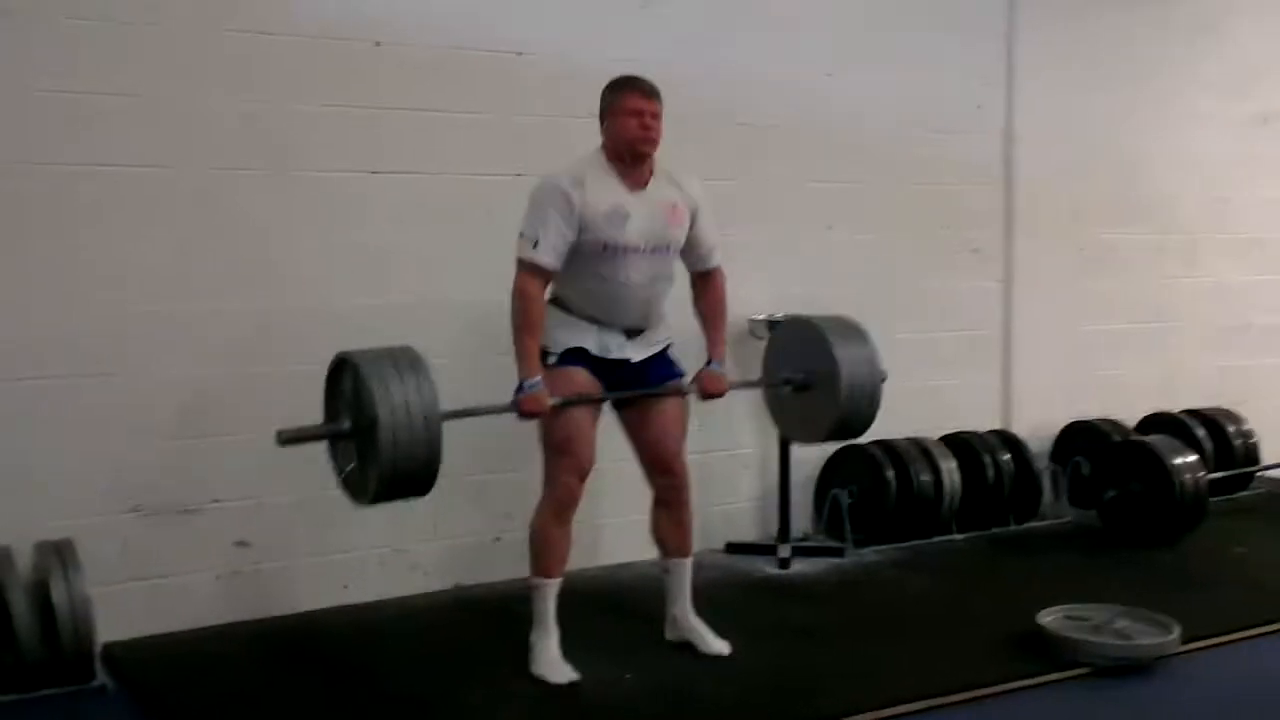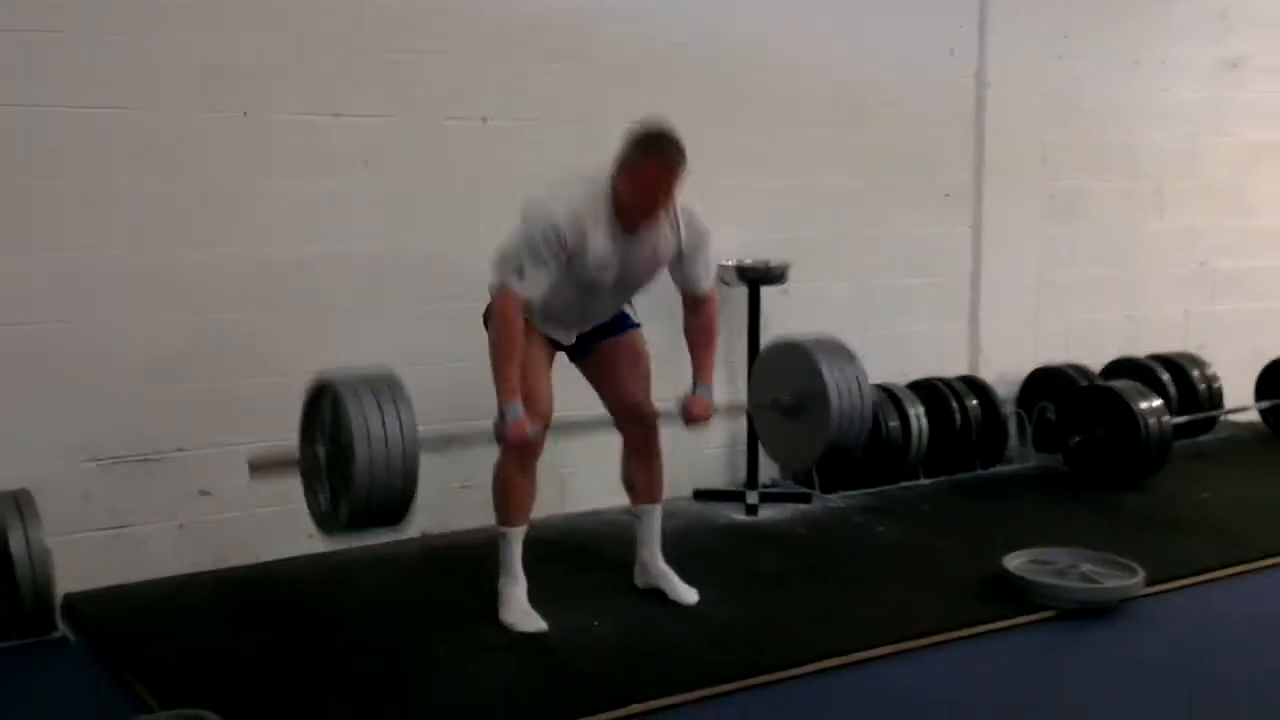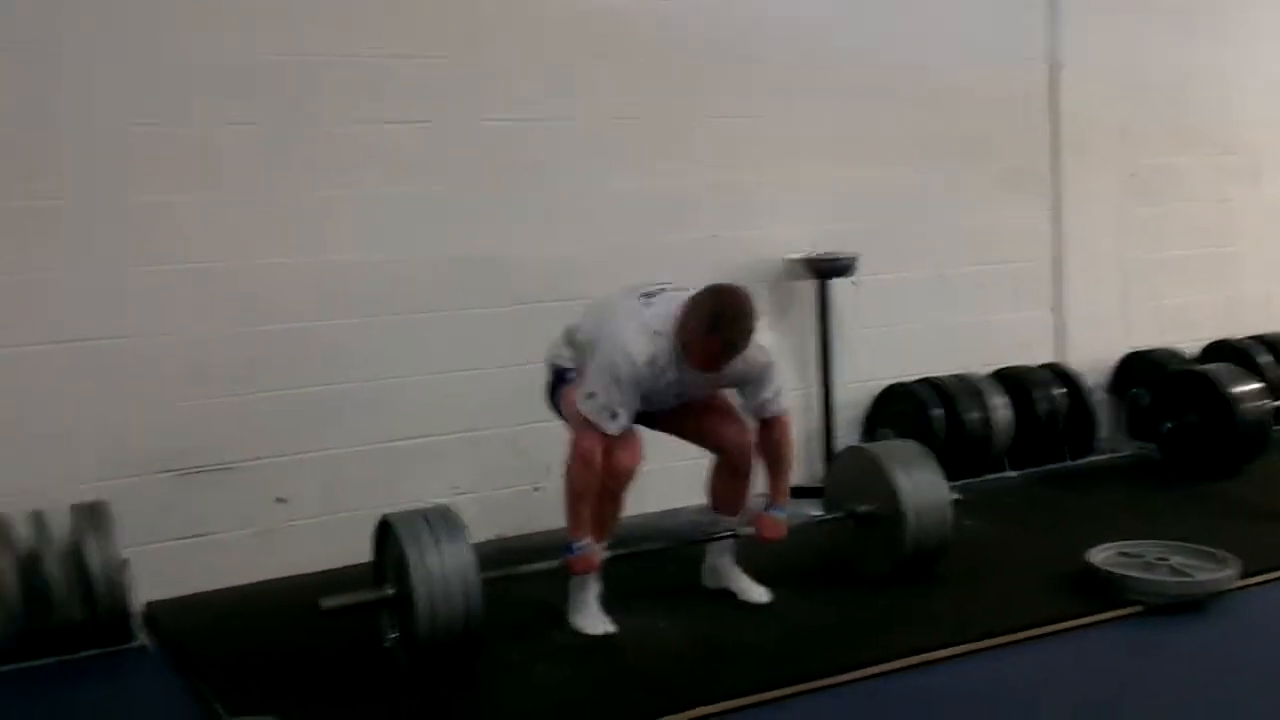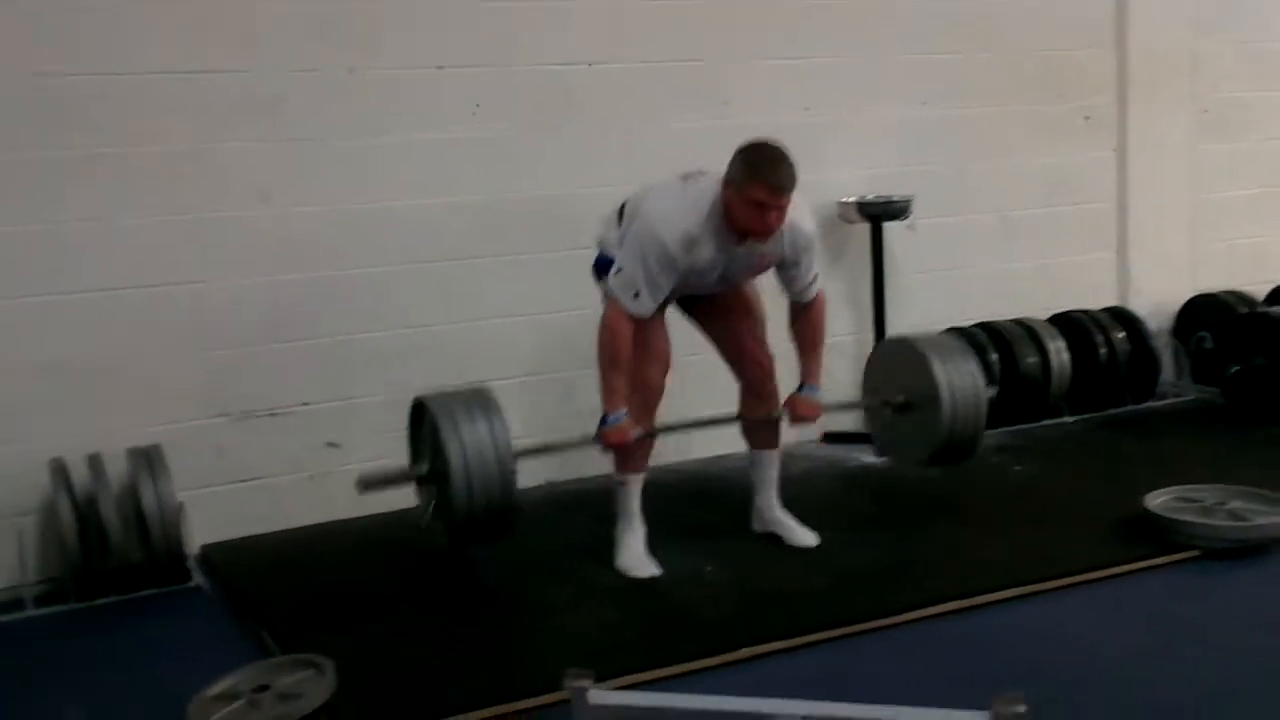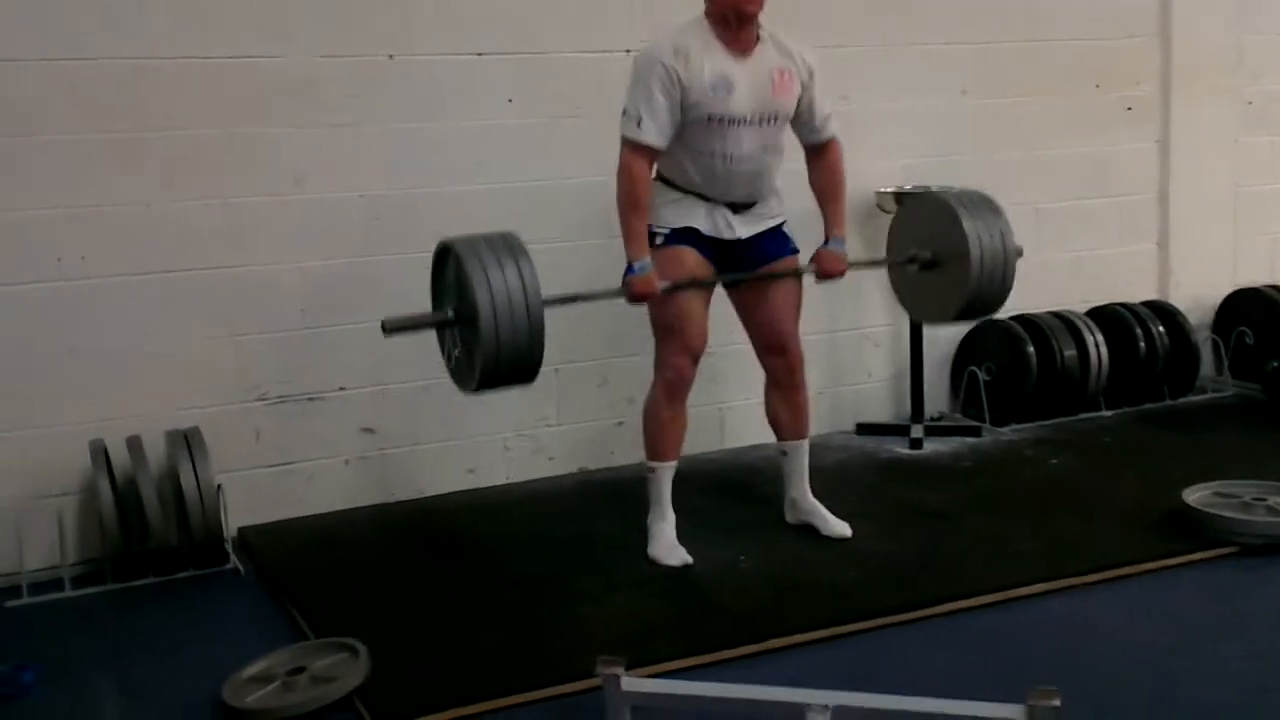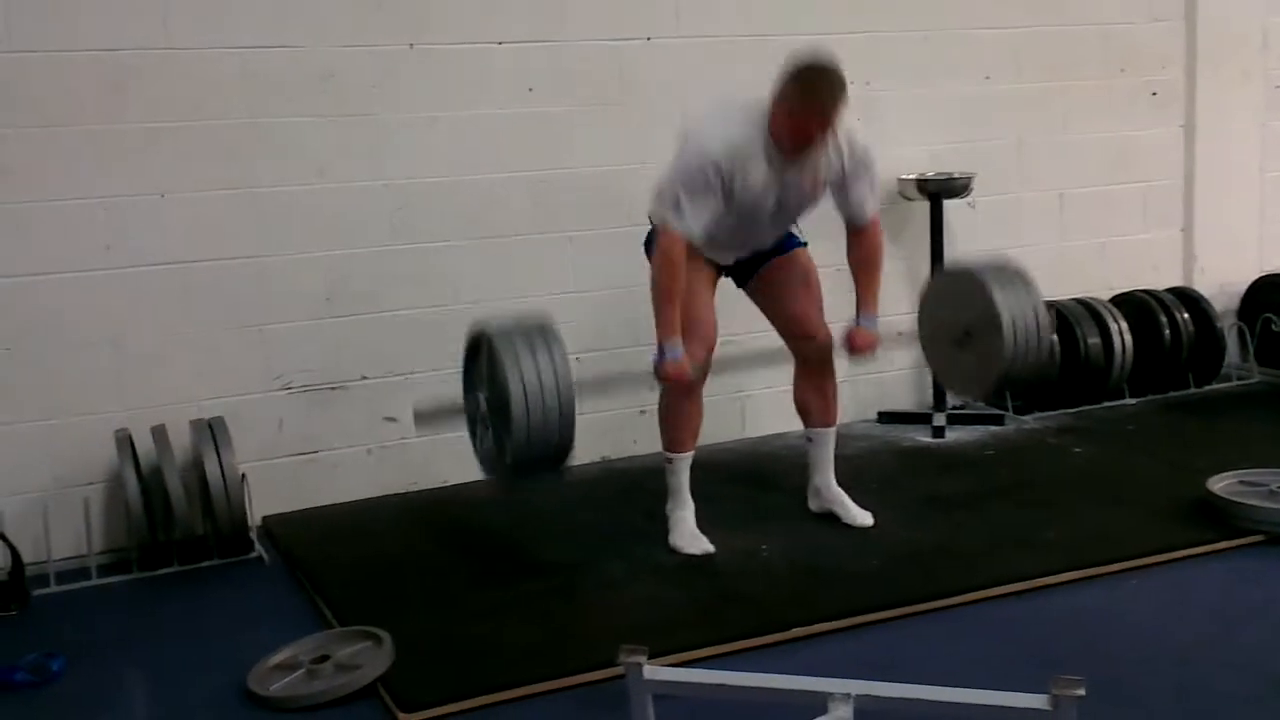
dt=0.7s
person 1, frame 1
left shoulder: (683, 194)
right shoulder: (567, 188)
left elbow: (709, 277)
right elbow: (530, 282)
left wrist: (716, 360)
right wrist: (530, 378)
left hip: (648, 347)
right hip: (577, 344)
left knee: (672, 479)
right knee: (566, 484)
left ankle: (681, 614)
right ankle: (544, 634)
person 1, frame 2
left shoulder: (685, 221)
right shoulder: (561, 215)
left elbow: (701, 300)
right elbow: (510, 310)
left wrist: (701, 387)
right wrist: (512, 408)
left hip: (601, 318)
right hip: (534, 314)
left knee: (644, 423)
right knee: (528, 433)
left ankle: (650, 561)
right ankle: (511, 584)
person 1, frame 3
left shoulder: (751, 348)
right shoulder: (631, 345)
left elbow: (774, 421)
right elbow: (588, 445)
left wrist: (777, 507)
right wrist: (581, 542)
left hip: (667, 388)
right hip: (581, 368)
left knee: (740, 442)
right knee: (620, 460)
left ankle: (720, 562)
right ankle: (583, 588)
person 1, frame 4
left shoulder: (795, 229)
right shoulder: (670, 224)
left elbow: (809, 302)
right elbow: (620, 318)
left wrist: (809, 387)
right wrist: (614, 414)
left hip: (717, 274)
right hip: (630, 258)
left knee: (760, 369)
right knee: (648, 381)
left ankle: (767, 507)
right ankle: (630, 529)
person 1, frame 5
left shoulder: (792, 60)
right shoulder: (670, 57)
left elbow: (823, 148)
right elbow: (637, 159)
left wrist: (835, 238)
right wrist: (638, 259)
left hip: (761, 220)
right hip: (684, 221)
left knee: (786, 360)
right knee: (677, 368)
left ankle: (799, 496)
right ankle: (660, 517)
person 1, frame 6
left shoulder: (846, 145)
right shoulder: (717, 144)
left elbow: (865, 228)
right elbow: (673, 248)
left wrist: (866, 317)
right wrist: (671, 345)
left hip: (768, 239)
right hip: (694, 240)
left knee: (817, 345)
right knee: (693, 358)
left ankle: (823, 486)
right ankle: (680, 508)
